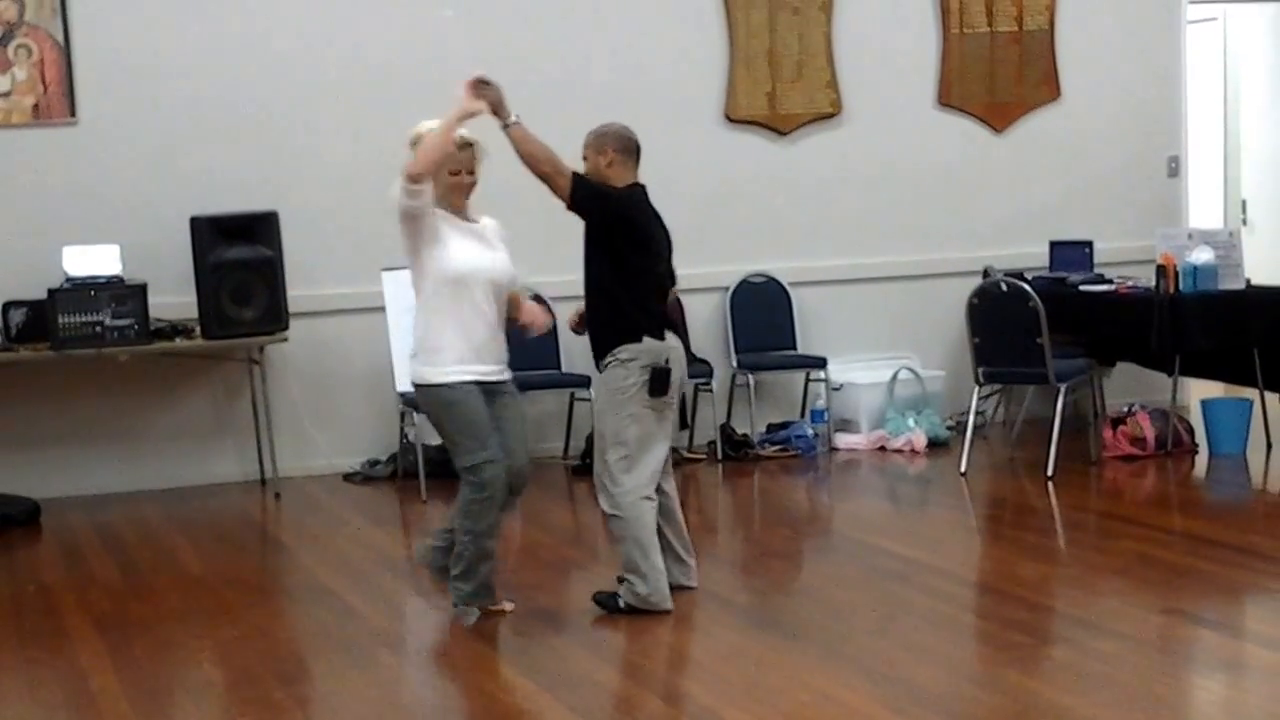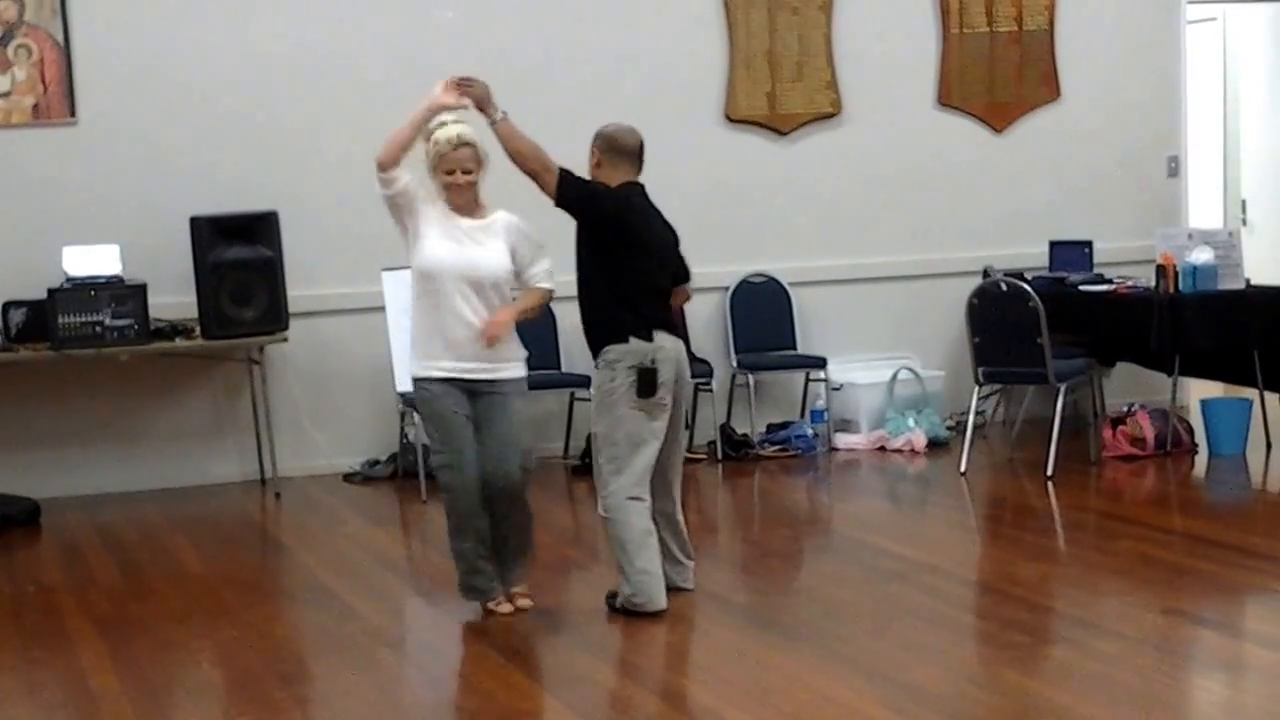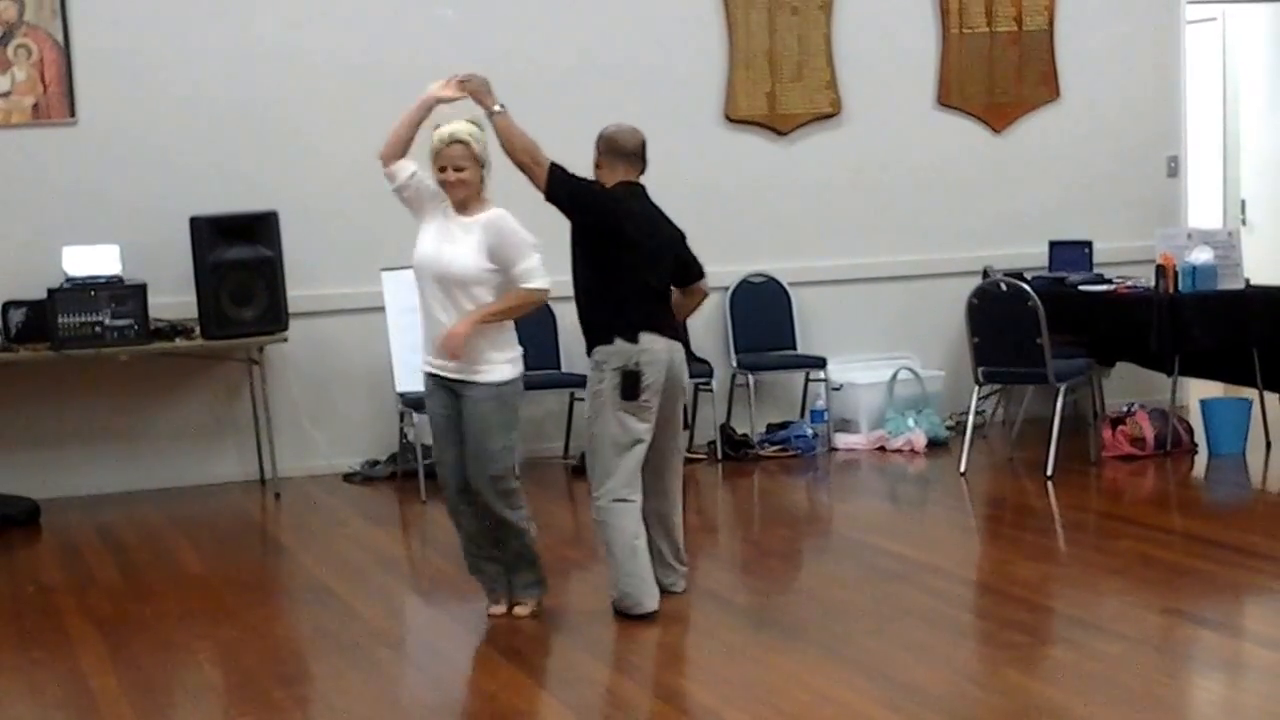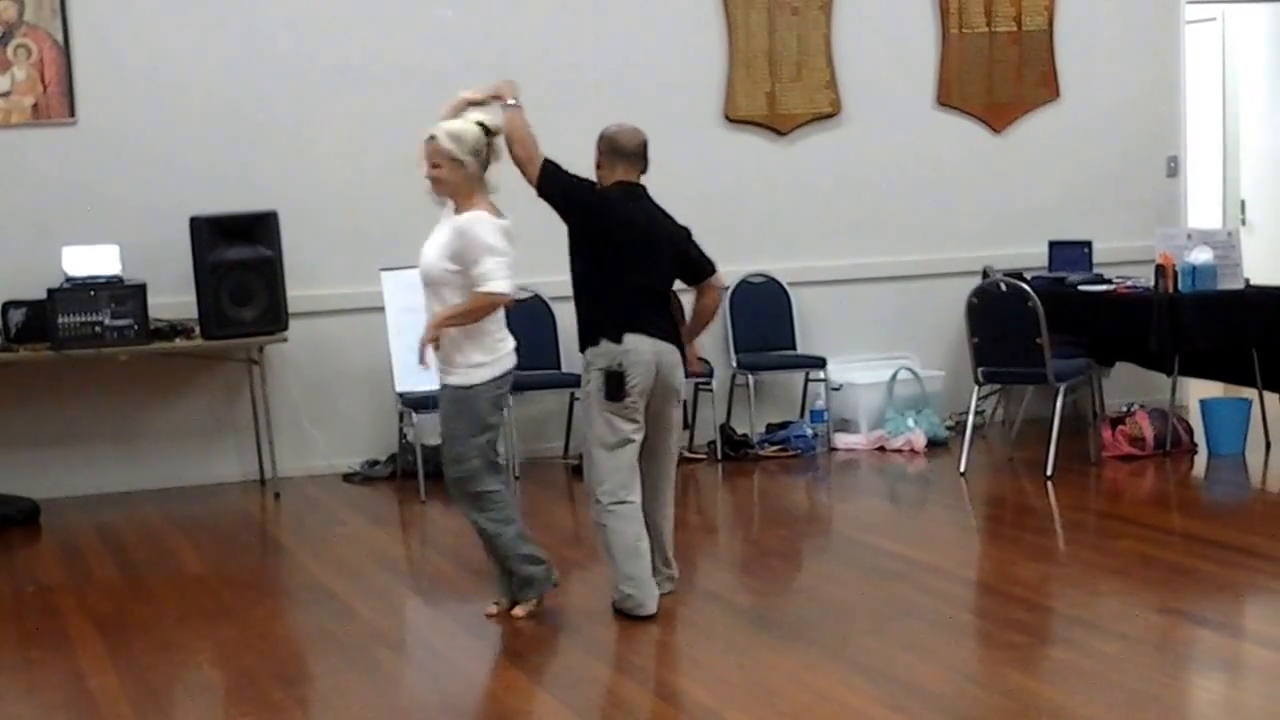
dt=0.1s
person 1, frame 1
left shoulder: (615, 207)
right shoulder: (644, 215)
left elbow: (550, 171)
left wrist: (504, 114)
right wrist: (596, 309)
left hip: (636, 358)
right hip: (660, 352)
left knee: (626, 480)
right knee: (653, 473)
left ankle: (648, 588)
right ankle: (677, 569)
person 1, frame 2
left shoulder: (605, 206)
right shoulder: (654, 219)
left elbow: (538, 167)
right elbow: (680, 288)
left wrist: (490, 110)
left hip: (629, 358)
right hip: (664, 351)
left knee: (620, 482)
right knee: (660, 475)
left ankle: (643, 591)
right ankle: (675, 569)
person 1, frame 3
left shoulder: (593, 204)
right shoulder: (662, 223)
left elbow: (526, 157)
right elbow: (696, 288)
left wrist: (489, 104)
left hip: (623, 357)
right hip: (667, 353)
left knee: (616, 483)
right knee: (660, 476)
left ankle: (636, 593)
right ankle: (668, 573)
person 1, frame 4
left shoulder: (590, 205)
right shoulder: (666, 225)
left elbow: (526, 156)
right elbow: (712, 287)
left wrist: (509, 102)
right wrist: (688, 340)
left hip: (615, 358)
right hip: (664, 354)
left knee: (615, 485)
right knee: (657, 478)
left ankle: (637, 594)
right ankle: (661, 573)
person 2, frame 1
left shoulder: (489, 229)
right shoulder: (422, 222)
left elbow: (507, 290)
right elbow: (416, 172)
left wrist: (529, 306)
right wrist: (458, 116)
left hip: (492, 374)
right hip: (443, 378)
left knee: (510, 471)
right knee: (487, 475)
left ankle: (447, 551)
right ankle: (472, 591)
person 2, frame 2
left shoulder: (507, 227)
right shoulder: (418, 213)
left elbow: (541, 285)
right elbow: (386, 162)
left wrist: (510, 312)
right wrist: (431, 108)
left hip: (498, 371)
right hip: (439, 373)
left knee: (506, 474)
right knee: (461, 477)
left ankle: (512, 569)
right ankle: (482, 583)
person 2, frame 3
left shoulder: (500, 224)
right shoulder: (431, 209)
left elbow: (535, 288)
right elbow: (391, 158)
left wrist: (476, 321)
right wrist: (425, 104)
left hip: (490, 373)
right hip: (444, 371)
left knee: (492, 478)
right knee: (460, 479)
left ankle: (526, 577)
right ankle: (500, 578)
person 2, frame 4
left shoulder: (475, 226)
right shoulder: (459, 213)
left elbow: (495, 294)
right elbow: (438, 162)
left wrist: (440, 321)
right wrist: (457, 113)
left hip: (474, 370)
right hip: (465, 369)
left knee: (472, 476)
right knee: (476, 474)
left ankle: (530, 577)
right ankle: (521, 581)
